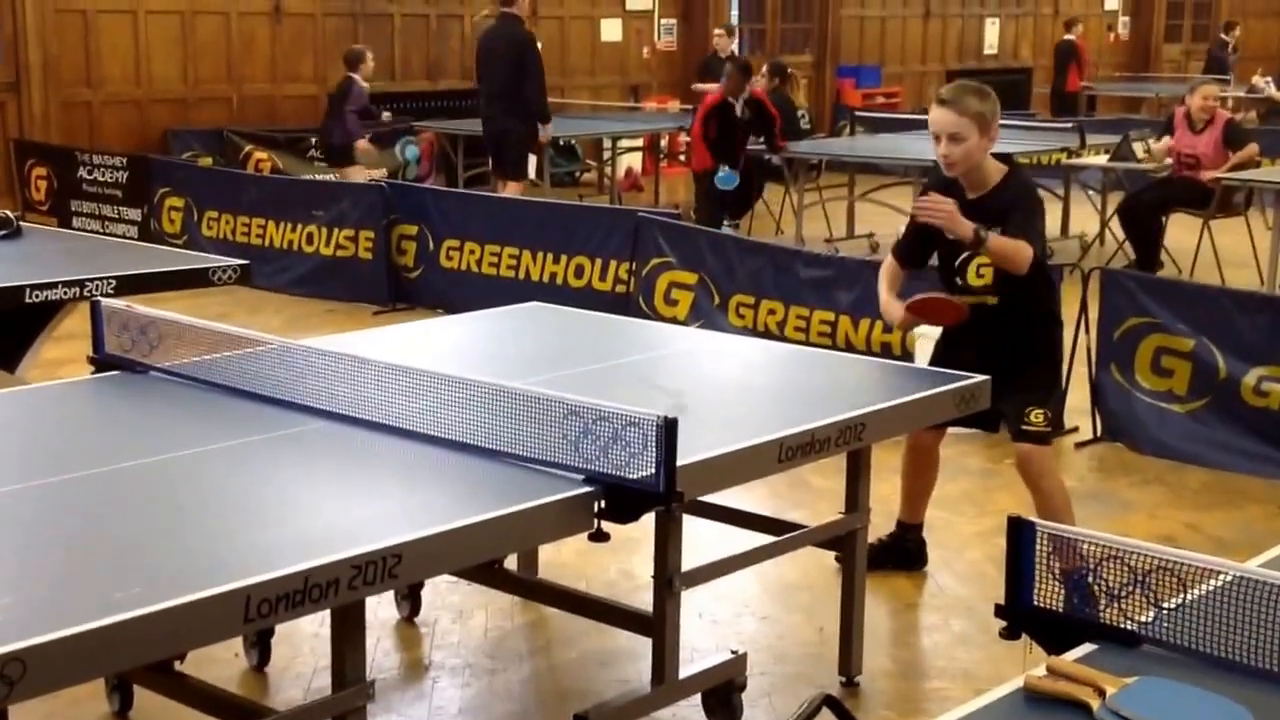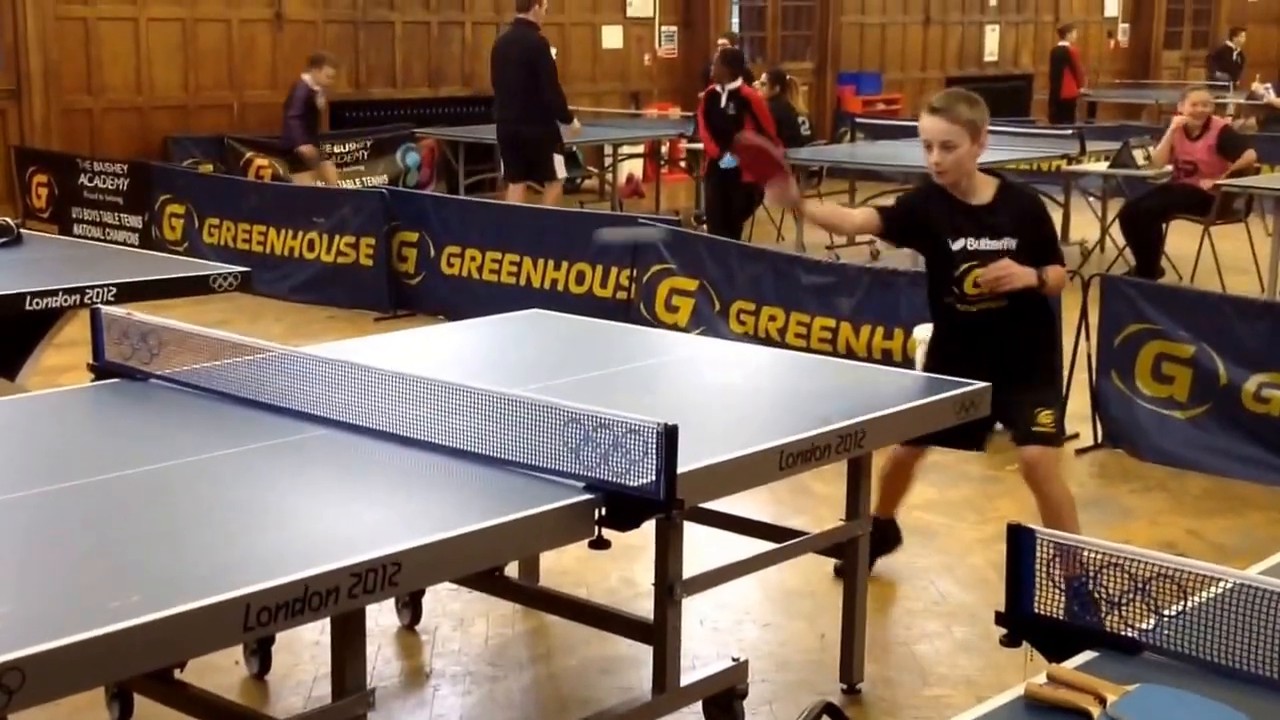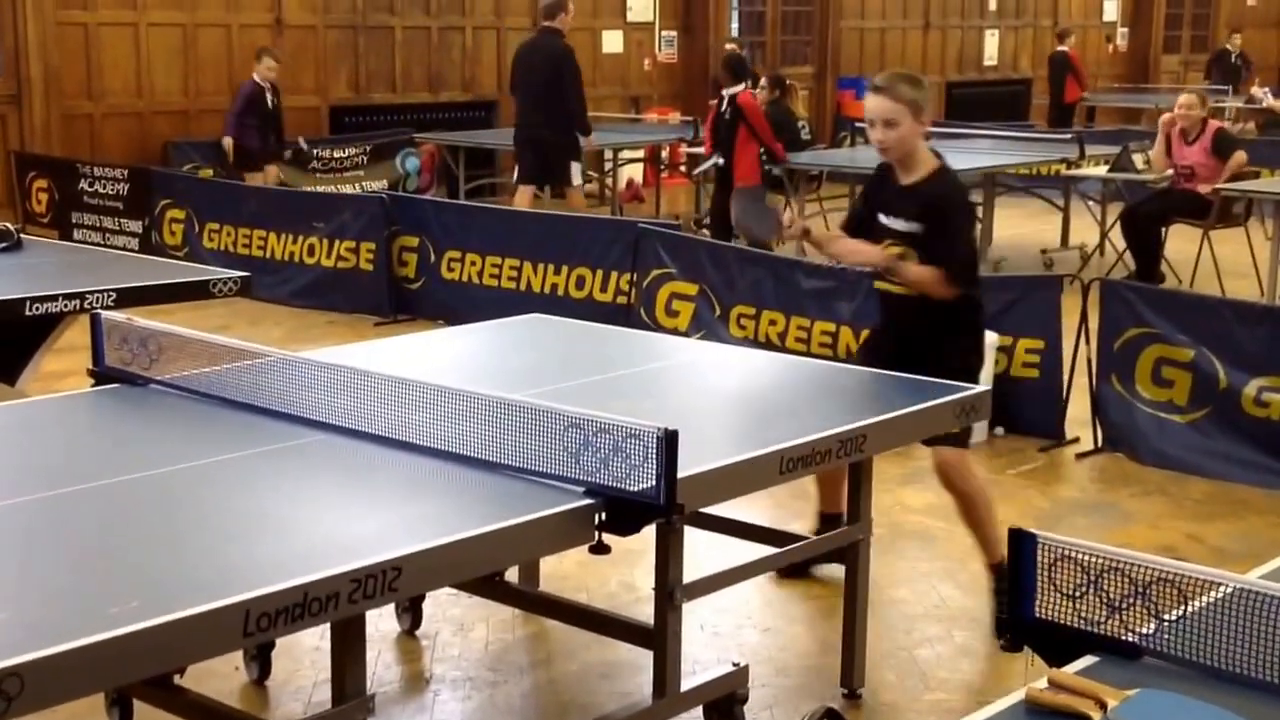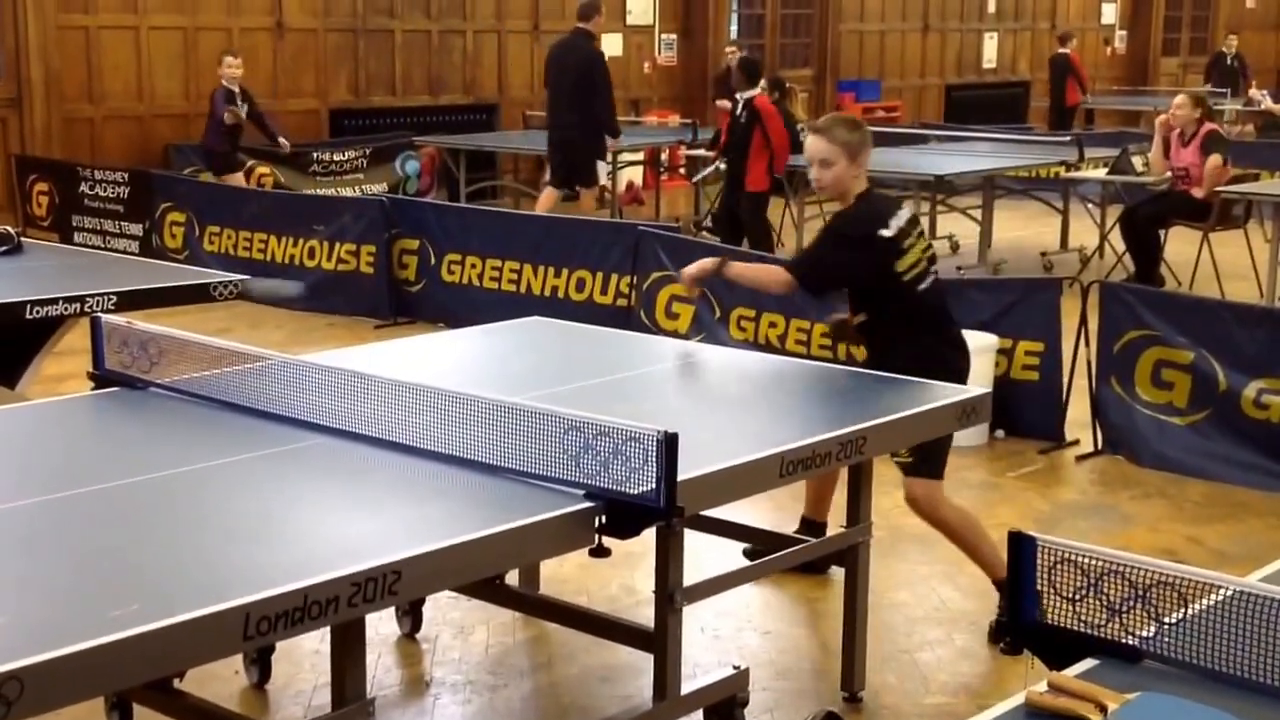
dt=0.3s
person 1, frame 1
left shoulder: (1019, 193)
right shoulder: (937, 193)
left elbow: (1023, 259)
right elbow: (897, 263)
left wrist: (967, 230)
right wrist: (890, 300)
left hip: (1027, 345)
right hip: (963, 338)
left knee: (1032, 455)
right knee: (921, 433)
left ankle: (1074, 576)
right ankle: (907, 540)
person 1, frame 2
left shoulder: (1024, 205)
right shoulder: (925, 203)
left elbow: (1058, 275)
right elbow: (863, 221)
left wrist: (1029, 278)
right wrist: (801, 204)
left hip: (1025, 353)
right hip: (954, 350)
left knee: (1039, 461)
right knee: (904, 450)
left ankle: (1076, 582)
right ankle: (880, 529)
person 1, frame 3
left shoulder: (949, 198)
right shoulder: (882, 182)
left elbow: (945, 285)
right elbow: (848, 248)
left wrist: (882, 259)
right wrist: (804, 232)
left hip: (948, 345)
right hip: (896, 333)
left knee: (950, 461)
left ankle: (1007, 577)
right ankle: (831, 534)
person 1, frame 4
left shoulder: (855, 227)
right shoulder: (882, 209)
left elbow: (789, 278)
left wrist: (715, 267)
right wrist: (857, 317)
left hip: (927, 369)
right hip: (902, 359)
left knee: (924, 494)
right ankle: (812, 538)
person 2, frame 1
left shoulder: (485, 37)
right shoulder: (523, 36)
right elbow: (535, 84)
right wrist: (545, 119)
left hip: (491, 119)
right hip: (518, 120)
left knee: (503, 179)
right knee: (516, 181)
person 2, frame 2
left shoulder: (500, 43)
right shoulder: (537, 42)
right elbow: (550, 88)
right wrist: (568, 119)
left hip: (507, 124)
right hip: (537, 125)
left knee: (515, 183)
right knee: (554, 180)
person 2, frame 3
left shoulder: (523, 49)
right shoulder: (563, 50)
left elbow: (515, 89)
right elbow: (574, 97)
right wrist: (586, 131)
left hip: (527, 130)
right hip: (559, 131)
left knee: (525, 186)
right knee: (572, 186)
person 2, frame 4
left shoulder: (556, 48)
right shoulder: (593, 54)
right elbow: (604, 98)
right wrist: (614, 132)
left hip: (557, 129)
right hip: (586, 131)
left knee: (554, 185)
right knee: (588, 187)
person 3, frame 1
left shoulder: (1224, 122)
right shoulder: (1177, 117)
left elbow: (1252, 149)
right elbow: (1157, 155)
left wrist: (1220, 171)
right wrist: (1161, 147)
left hip: (1205, 187)
right hip: (1177, 178)
left knee: (1148, 204)
right knee: (1127, 207)
left ankle: (1149, 265)
right ankle: (1144, 260)
person 3, frame 2
left shoulder: (1220, 129)
right shoulder: (1177, 126)
left elbow: (1250, 156)
right elbow: (1158, 162)
left wrist: (1220, 180)
right wrist: (1171, 132)
left hip: (1206, 194)
right hip: (1178, 186)
left knee: (1148, 211)
right knee: (1129, 212)
left ankle: (1149, 272)
right ankle: (1144, 267)
person 3, frame 3
left shoulder: (1215, 132)
right shoulder: (1174, 132)
left elbow: (1240, 158)
right elbow: (1158, 168)
left wrist: (1217, 185)
right wrist: (1161, 132)
left hip: (1205, 198)
right hip: (1178, 190)
left knee: (1148, 215)
right knee: (1129, 215)
left ankle: (1150, 276)
right ankle: (1144, 271)
person 3, frame 4
left shoulder: (1210, 134)
right shoulder: (1175, 135)
left elbow: (1215, 163)
right elbow: (1157, 170)
left wrist: (1204, 191)
right wrist: (1159, 133)
left hip: (1206, 202)
right hip: (1178, 193)
left knee: (1145, 217)
right knee: (1128, 217)
left ankle: (1150, 278)
right ankle: (1143, 274)
person 4, frame 1
left shoulder: (757, 99)
right shoulder: (712, 101)
left elbow: (772, 121)
right elbow: (697, 133)
left wrist: (774, 145)
right wrist: (712, 164)
left hip: (734, 163)
right hip: (707, 163)
left knee: (722, 206)
right knee: (707, 212)
person 4, frame 2
left shoulder: (748, 96)
right shoulder: (710, 95)
left elbow: (766, 126)
right elbow: (703, 127)
right wrist: (716, 151)
left hip: (742, 168)
right hip: (716, 167)
left knee: (737, 217)
right knee: (715, 217)
person 4, frame 3
left shoulder: (745, 101)
right shoulder: (723, 99)
left elbow: (765, 133)
right elbow: (712, 126)
left wrist: (777, 155)
right wrist: (712, 149)
left hip: (745, 175)
right hip: (725, 172)
left knee: (752, 225)
right knee: (718, 221)
person 4, frame 4
left shoulder: (762, 106)
right shoulder: (739, 102)
left elbow: (780, 142)
left wrist: (776, 171)
right wrist: (724, 152)
left hip: (754, 179)
right hip: (735, 176)
left knee: (755, 227)
right knee: (724, 222)
